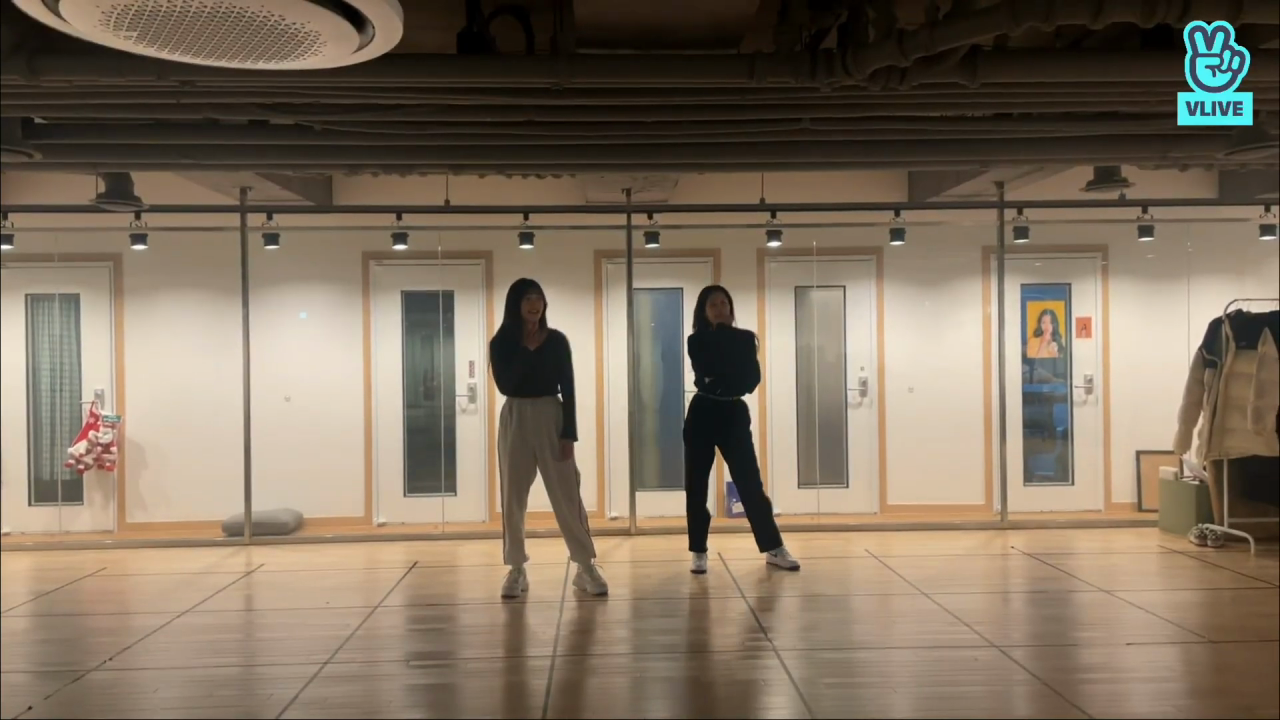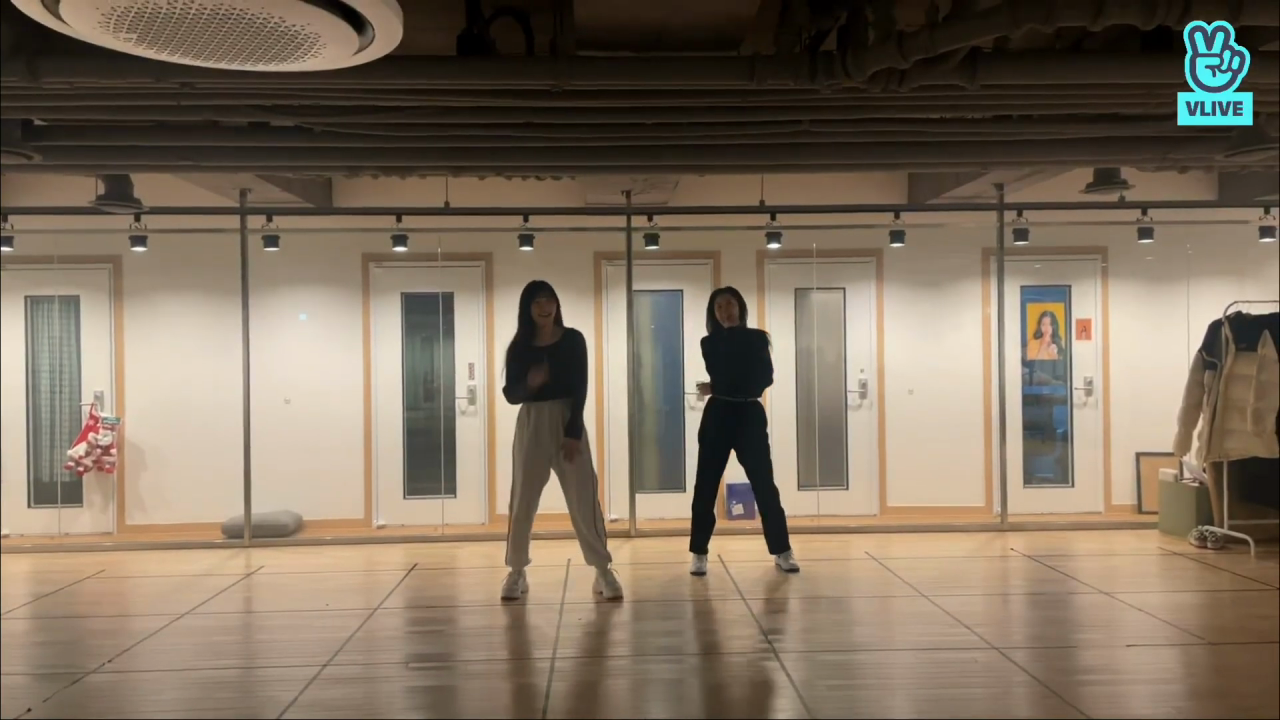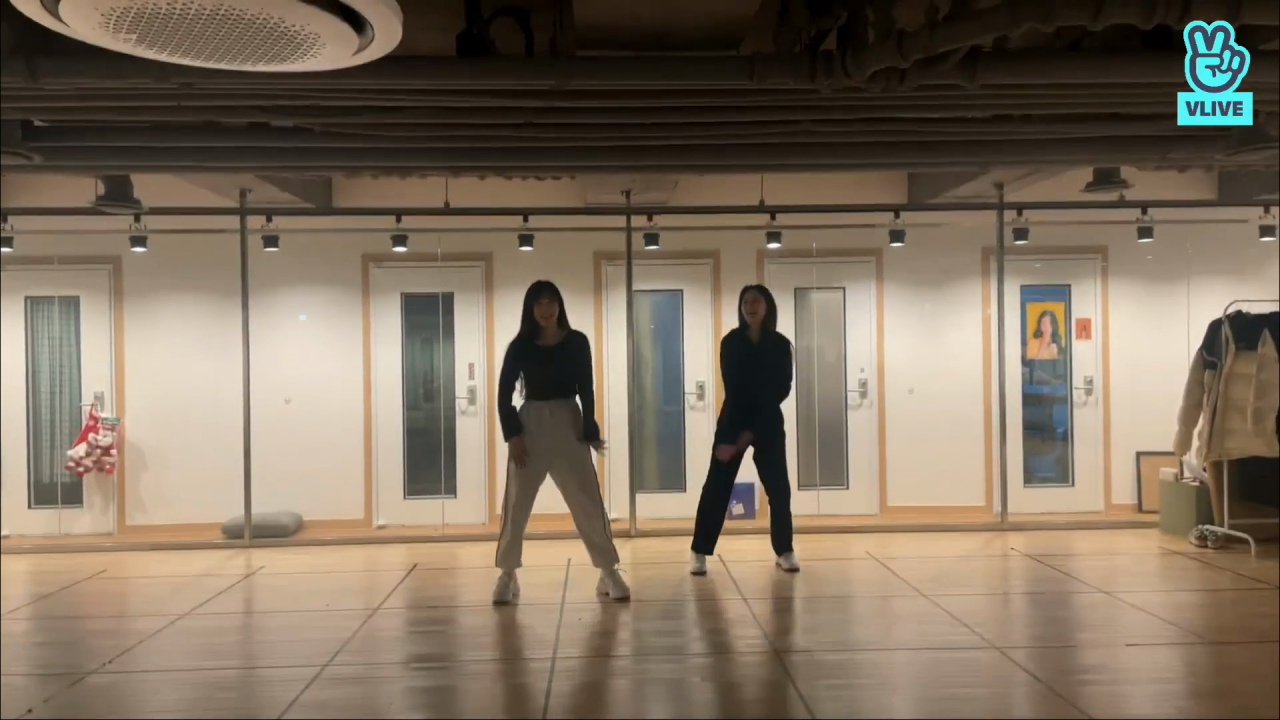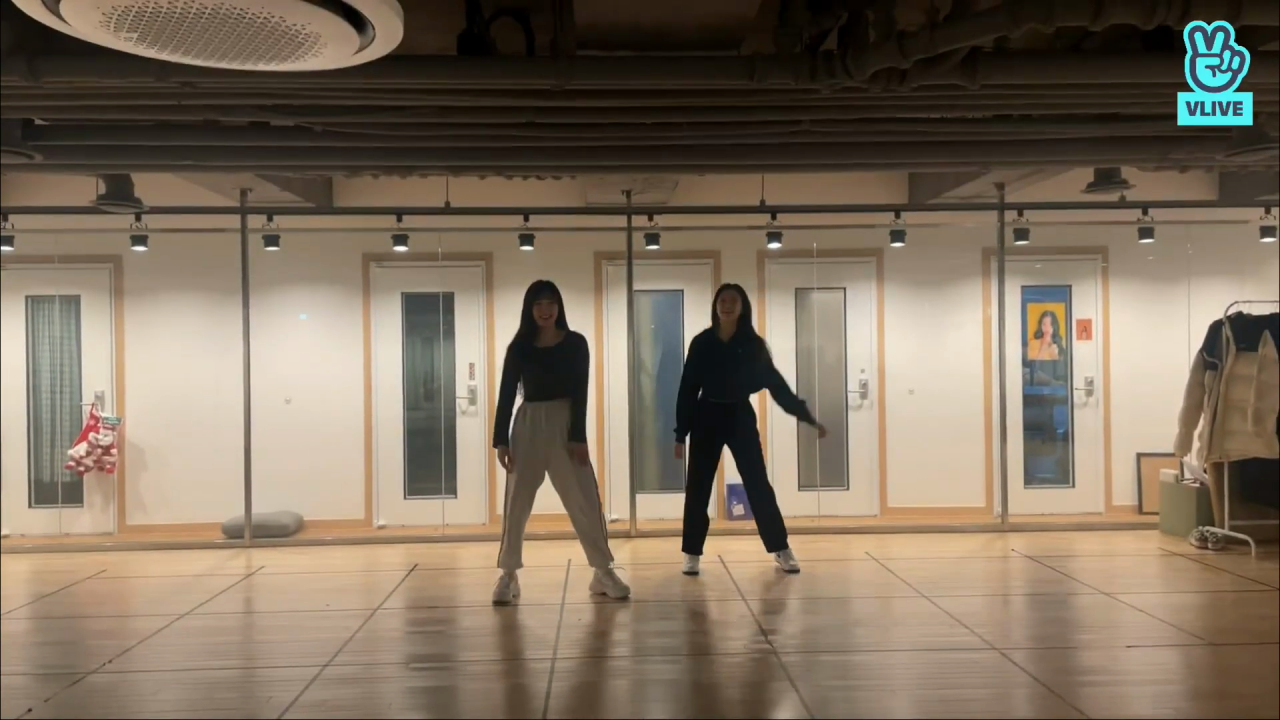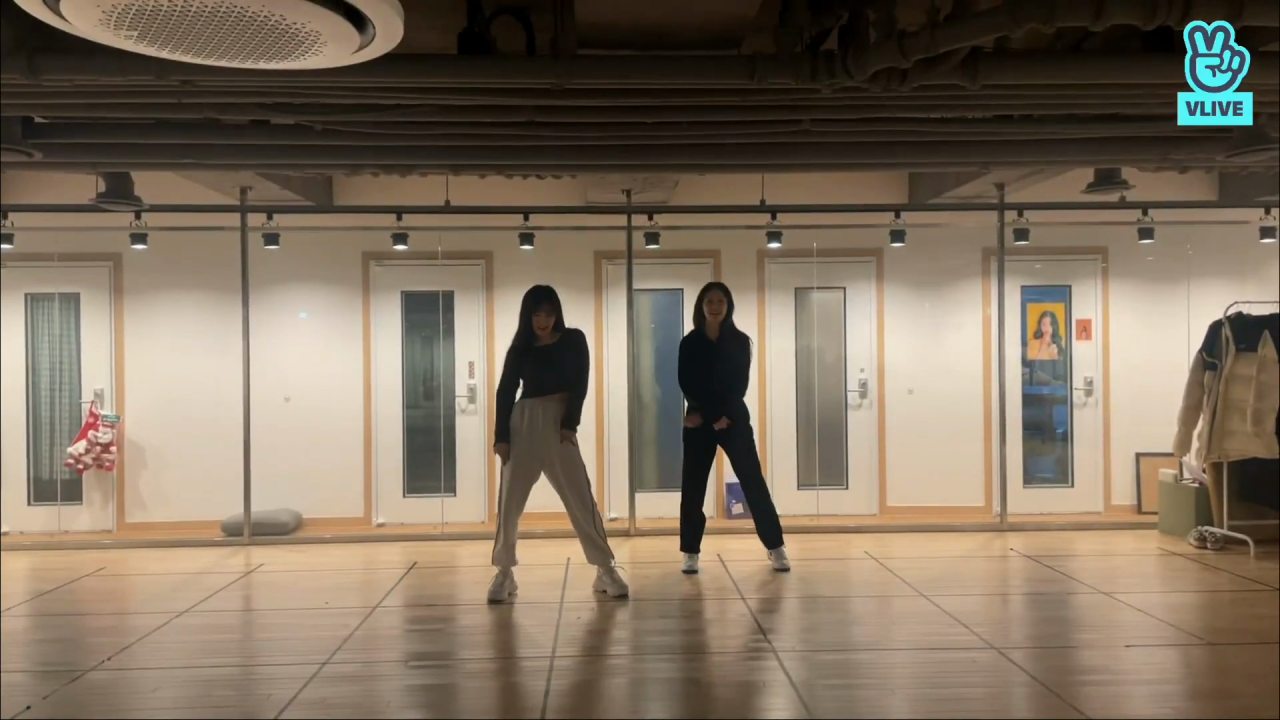
dt=0.5s
person 1, frame 1
left shoulder: (557, 341)
right shoulder: (502, 343)
left elbow: (568, 389)
right elbow: (504, 385)
left wrist: (569, 433)
right wrist: (526, 351)
left hip: (551, 417)
right hip: (515, 419)
left knee: (566, 494)
right knee: (513, 496)
left ankle: (585, 567)
right ankle: (516, 570)
person 1, frame 2
left shoulder: (573, 340)
right shoulder: (519, 347)
left elbow: (580, 389)
right elbow: (510, 393)
left wrist: (573, 431)
right wrist: (529, 382)
left hip: (568, 421)
right hip: (532, 424)
left knee: (584, 498)
right knee: (523, 499)
left ankle: (602, 571)
right ankle: (517, 571)
person 1, frame 3
left shoulder: (577, 342)
right shoulder: (520, 346)
left elbow: (586, 388)
right elbow: (504, 394)
left wrist: (591, 430)
right wrist: (512, 435)
left hip: (568, 423)
right hip: (530, 426)
left knee: (588, 499)
right knee: (516, 502)
left ankle: (609, 571)
right ankle: (507, 575)
person 1, frame 4
left shoulder: (575, 343)
right shoulder: (519, 347)
left elbow: (581, 392)
right elbow: (507, 392)
left wrist: (579, 435)
right wrist: (501, 439)
left hip: (564, 423)
right hip: (528, 424)
left knee: (584, 499)
right knee: (517, 501)
left ankle: (603, 571)
right ankle: (508, 574)
person 1, frame 5
left shoulder: (573, 340)
right shoulder: (520, 348)
left elbow: (580, 385)
right elbow: (505, 391)
left wrist: (569, 423)
right wrist: (501, 436)
left hip: (558, 421)
right hip: (523, 422)
left knee: (579, 497)
right knee: (510, 500)
left ankle: (605, 569)
right ankle: (504, 572)
person 2, frame 1
left shoulder: (745, 339)
right shoulder: (697, 341)
left elbow: (752, 380)
right elbow: (708, 369)
left wrist: (719, 383)
right wrist: (719, 331)
left hip: (734, 413)
right hip: (702, 414)
left knee: (750, 482)
right knee: (696, 485)
left ankle: (774, 549)
right ankle: (698, 552)
person 2, frame 2
left shoulder: (757, 338)
right shoulder: (710, 342)
left elbow: (764, 378)
right elbow: (722, 375)
left wrist: (718, 387)
right wrist: (731, 342)
left hip: (750, 415)
right hip: (718, 416)
left knee: (765, 485)
right knee: (705, 486)
left ankle: (782, 551)
right ankle: (699, 553)
person 2, frame 3
left shoulder: (780, 344)
right shoulder: (731, 342)
left elbow: (781, 389)
right elbow: (732, 387)
left wrist: (752, 429)
right wrist: (728, 436)
left hip: (768, 420)
right hip: (733, 420)
left knee: (779, 488)
right knee: (717, 486)
left ankle: (784, 552)
right ankle: (700, 553)
person 2, frame 4
left shoulder: (753, 344)
right shoulder: (701, 343)
left elbow: (775, 383)
right elbow: (687, 389)
left wrist: (807, 417)
right wrist: (681, 433)
left hip: (740, 416)
right hip: (706, 418)
left knee: (758, 485)
right knee: (697, 488)
left ankle: (782, 551)
right ankle: (692, 554)
person 2, frame 5
left shoulder: (739, 341)
right shoulder: (690, 343)
left elbow: (740, 384)
right elbow: (687, 386)
left wrist: (725, 414)
right wrist: (712, 414)
left hip: (734, 417)
right hip: (699, 418)
left knee: (754, 482)
right knee: (693, 487)
left ankle: (776, 547)
right ankle: (690, 552)
